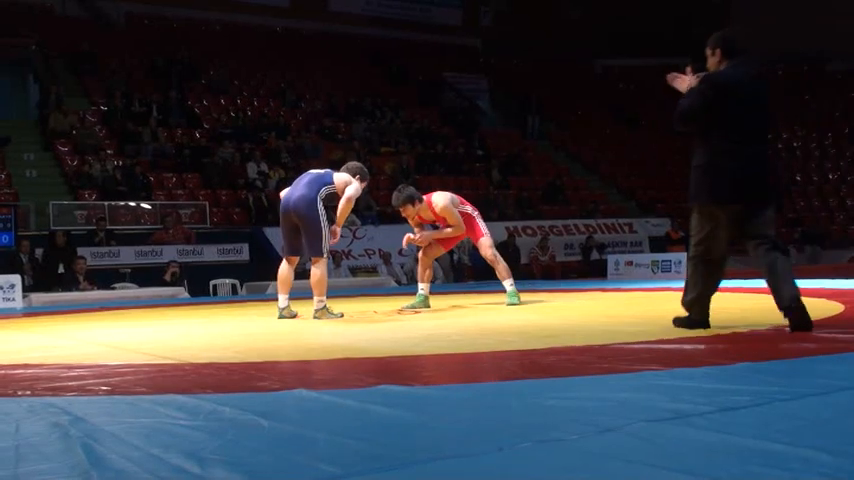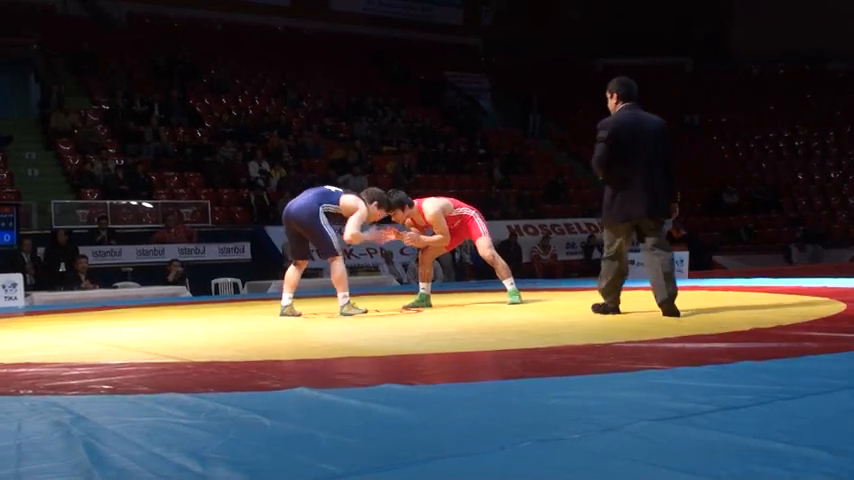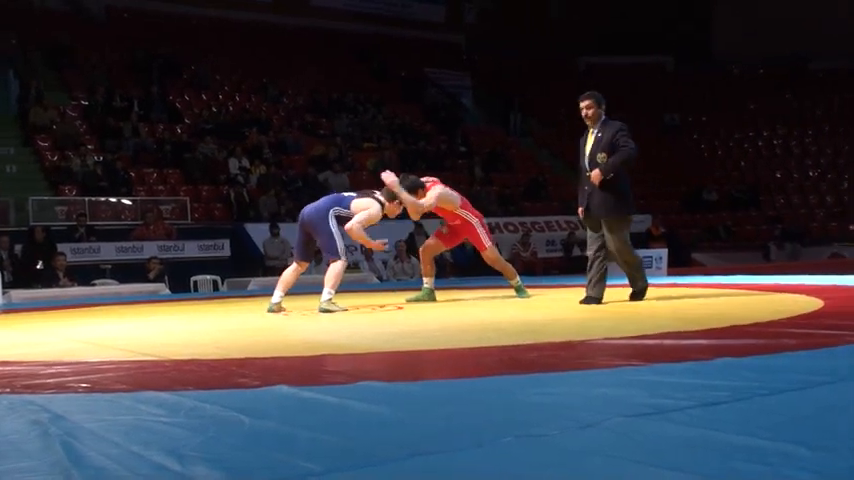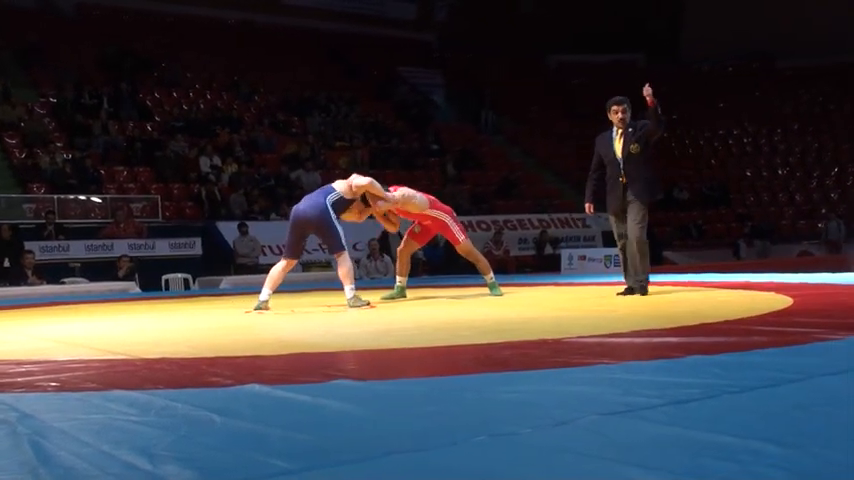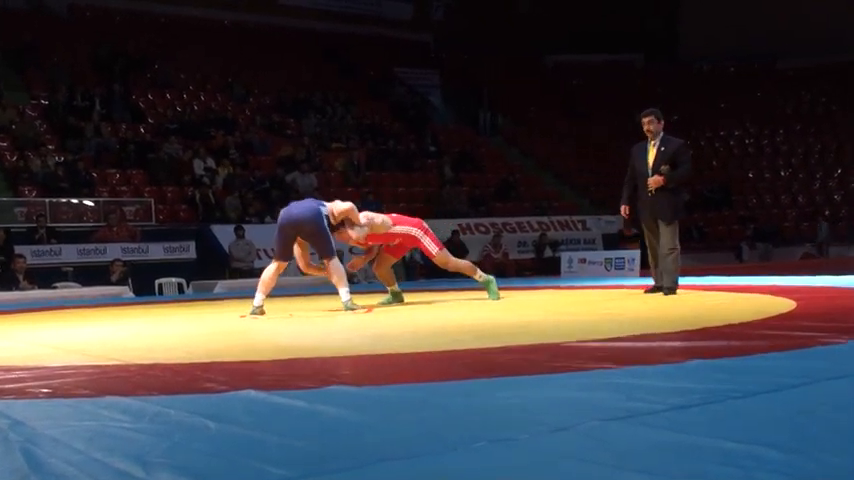
dt=1s
person 1, frame 1
left shoulder: (714, 82)
right shoulder: (756, 83)
left elbow: (683, 119)
left wrist: (690, 95)
right wrist: (693, 90)
left hip: (718, 179)
right hip: (755, 177)
left knee: (706, 248)
right knee: (765, 243)
left ankle: (696, 313)
right ankle: (791, 303)
person 1, frame 2
left shoulder: (610, 124)
right shoulder: (657, 123)
left elbow: (599, 162)
right elbow: (668, 163)
left wrist: (605, 174)
right wrist: (672, 198)
left hip: (620, 200)
right hip: (653, 200)
left knee: (614, 253)
right knee: (656, 249)
left ankle: (610, 302)
right ankle: (666, 298)
person 1, frame 3
left shoulder: (616, 129)
right shoulder: (585, 138)
left elbow: (630, 152)
left wrist: (603, 171)
right wrist: (582, 202)
left hip: (612, 199)
right hip: (594, 202)
left knee: (618, 246)
right knee: (595, 249)
left ankle: (639, 284)
right ankle: (594, 293)
person 1, frame 4
left shoulder: (641, 130)
right shoulder: (602, 140)
left elbow: (657, 126)
right elbow: (596, 172)
left wrist: (651, 101)
right wrist: (589, 198)
left hip: (638, 192)
right hip: (615, 196)
left knee: (636, 237)
right knee: (623, 241)
left ankle: (641, 281)
right ankle: (632, 283)
person 1, frame 5
left shoulder: (676, 145)
right shoulder: (637, 149)
left elbow: (686, 171)
right elbow: (631, 178)
left wrist: (664, 179)
right wrist: (625, 201)
left hip: (668, 204)
right hip: (646, 206)
left knee: (669, 247)
right knee: (653, 247)
left ankle: (670, 285)
right ankle: (659, 282)
person 2, frame 1
left shoulder: (440, 203)
right shoulder: (413, 217)
left elbow: (460, 228)
right elbow: (424, 240)
left wrist: (431, 234)
right wrist: (412, 237)
left hip: (468, 218)
right hip: (449, 224)
left knee: (489, 253)
right knee: (424, 255)
left ankle: (512, 292)
right ankle: (422, 298)
person 2, frame 2
left shoulder: (430, 209)
right shoulder: (409, 219)
left elbow: (445, 239)
right elbow: (423, 242)
left wrist: (419, 238)
right wrist: (401, 237)
left hip: (470, 219)
right hip: (454, 226)
left knee: (488, 254)
right knee: (425, 255)
left ankle: (513, 292)
right ankle: (423, 297)
person 2, frame 3
left shoulder: (437, 192)
right shoulder: (424, 183)
left elbow: (418, 206)
right elbow: (415, 215)
left wrist: (396, 187)
left hip: (472, 223)
right hip: (455, 225)
left knee: (495, 261)
right knee: (425, 251)
left ankle: (519, 287)
right ankle: (428, 292)
person 2, frame 4
left shoulder: (401, 195)
right shoulder: (389, 201)
left elbow: (378, 205)
right elbow: (393, 228)
left wrist: (369, 193)
right wrist: (377, 214)
left hip: (443, 217)
right hip: (426, 221)
left knee: (468, 252)
right knee: (402, 251)
left ankle: (493, 284)
right ankle: (400, 289)
person 2, frame 5
left shoulder: (362, 219)
right shoulder: (355, 239)
right elbow: (375, 251)
right wrist: (361, 261)
left hip: (416, 231)
right hip: (400, 238)
left knee: (448, 263)
right knee: (379, 268)
left ankle: (487, 281)
right ankle: (396, 295)
person 3, frame 1
left shoulder: (319, 176)
right shoulder: (353, 183)
left elbow: (283, 194)
right elbow: (348, 198)
right wrist: (338, 225)
left hip: (288, 202)
right hip: (308, 202)
left knee: (290, 258)
right knee: (319, 258)
left ankle: (283, 308)
right ankle: (320, 309)
person 3, frame 2
left shoulder: (351, 201)
right shoulder: (362, 208)
right elbow: (349, 237)
right wrist: (371, 235)
left hip: (290, 210)
right hip: (309, 211)
left knee: (299, 262)
right knee: (335, 256)
left ankle: (286, 306)
right ankle: (345, 305)
person 3, frame 3
left shoulder: (375, 196)
right shoulder: (376, 208)
right elbow: (350, 227)
right wrist: (371, 244)
left hip: (307, 212)
right hip: (322, 215)
left knee: (299, 264)
right knee: (339, 260)
left ankle: (275, 303)
right ankle: (325, 301)
person 3, frame 4
right shoulder: (350, 186)
left elbow: (359, 217)
right elbow: (367, 181)
right wrist: (385, 197)
left hip: (299, 212)
right hip: (319, 212)
left knee: (287, 261)
right knee: (341, 253)
left ankle: (263, 300)
right ankle: (352, 298)
person 3, frame 5
left shoulder: (302, 238)
right shoulder: (331, 210)
left elbow: (305, 266)
right elbow: (348, 207)
left wrist: (328, 271)
right wrist: (358, 224)
left hip: (286, 216)
right hip: (311, 218)
left knee: (278, 264)
right knee: (332, 259)
left ankle: (257, 306)
right ankle: (347, 301)
